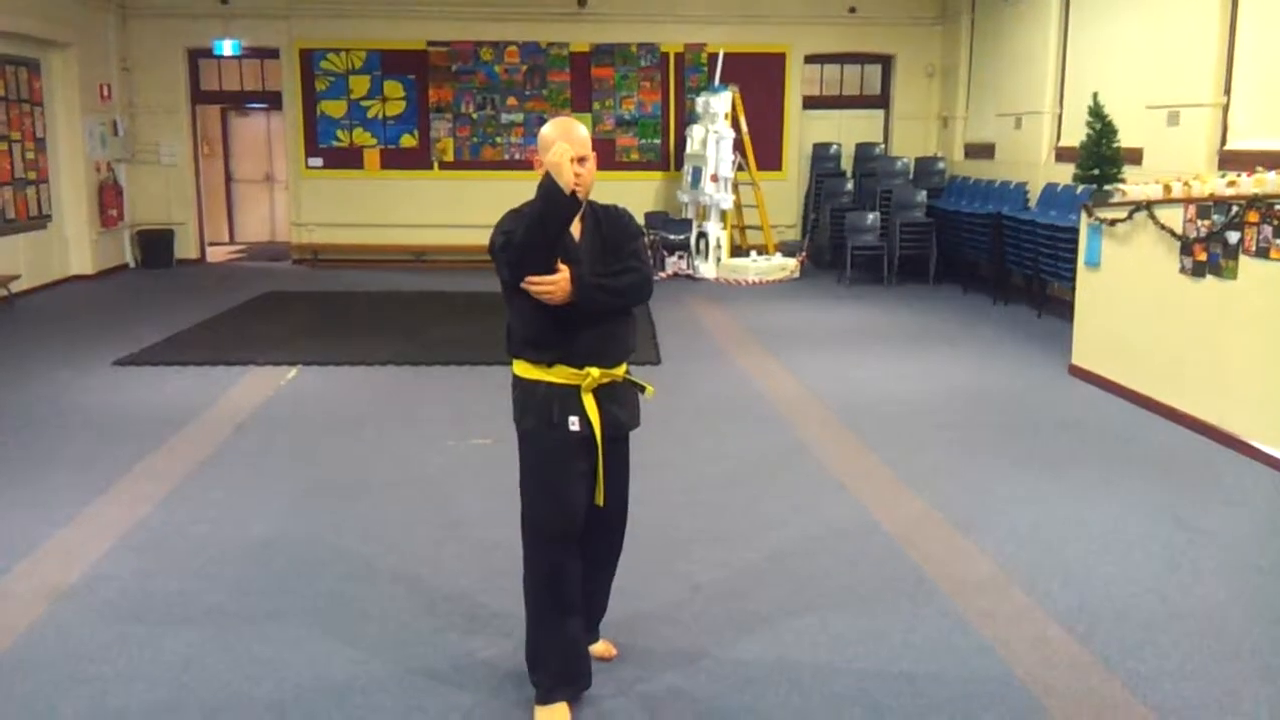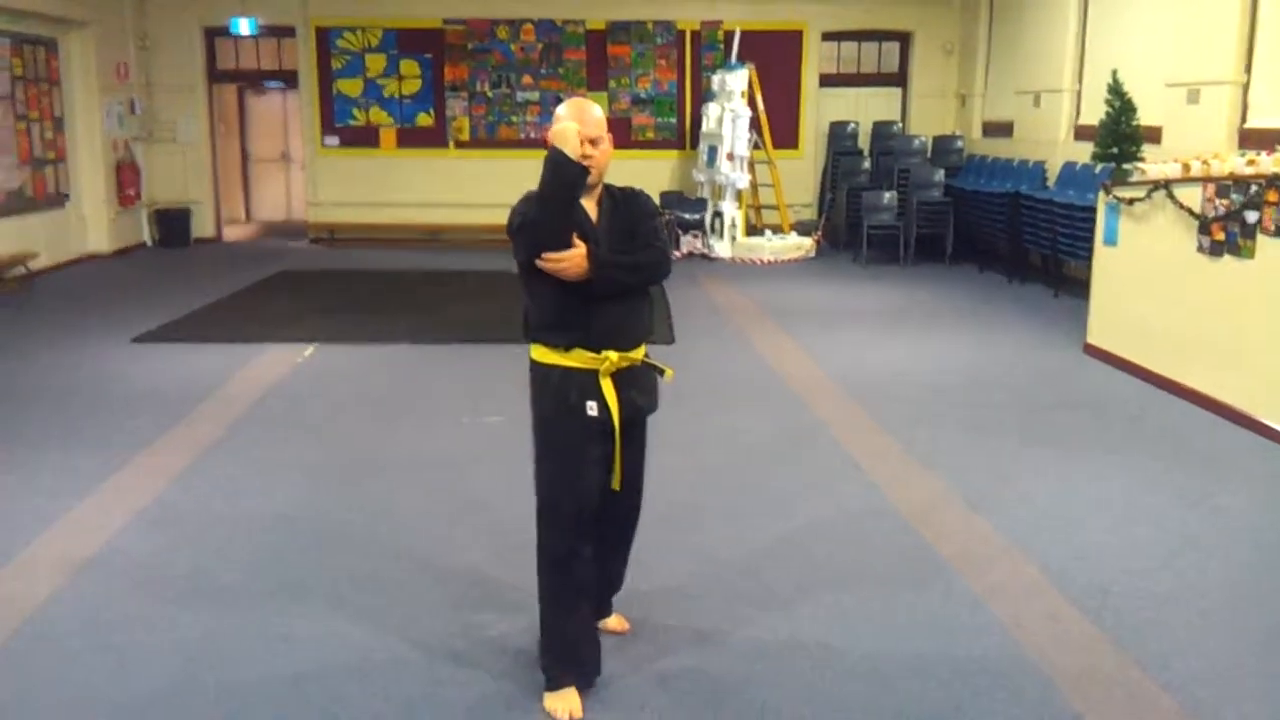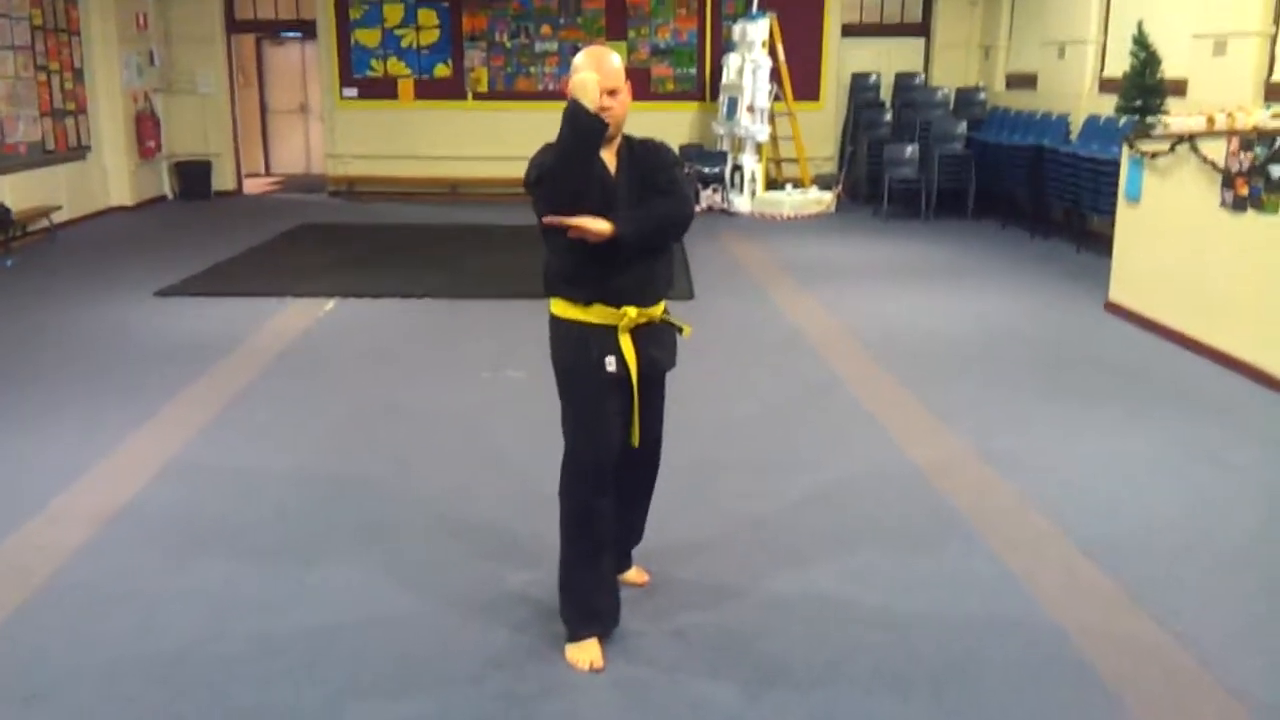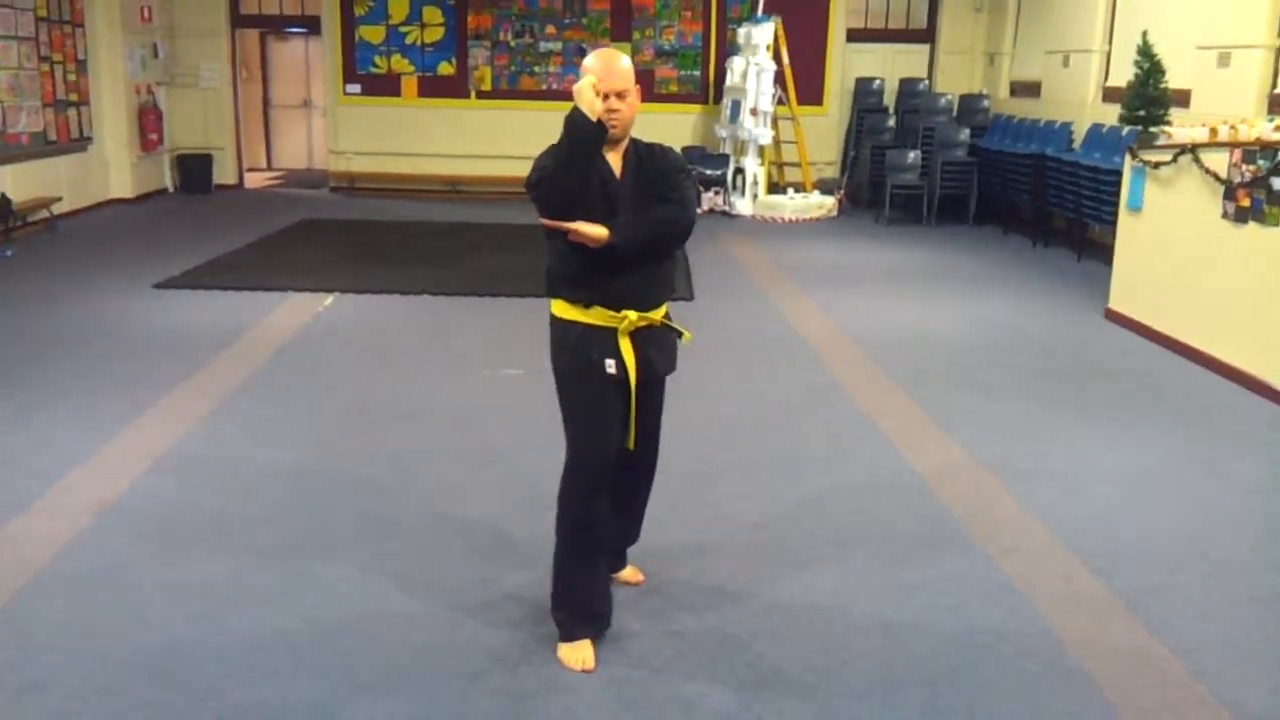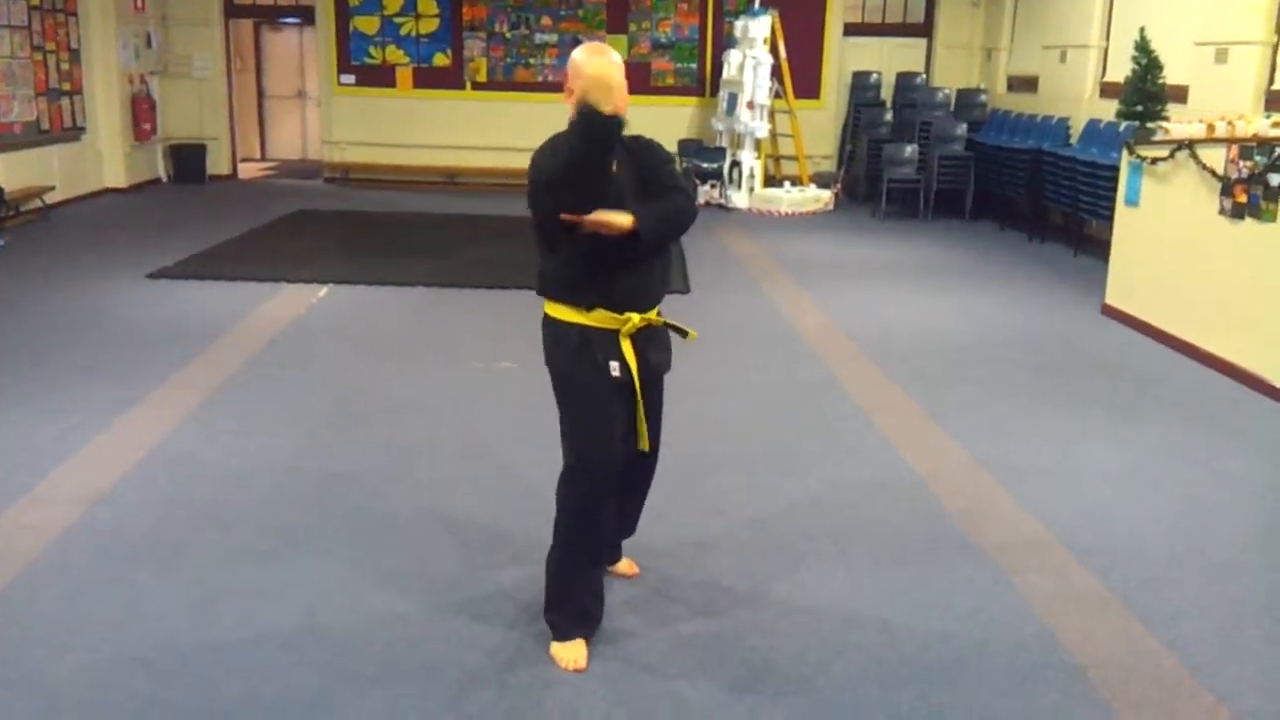
dt=0.7s
person 1, frame 1
left shoulder: (617, 223)
right shoulder: (520, 225)
left elbow: (640, 283)
right elbow: (528, 261)
left wrist: (577, 290)
right wrist: (555, 189)
left hip: (608, 394)
right hip: (547, 398)
left knee: (603, 522)
right knee: (552, 532)
left ankle: (583, 628)
person 1, frame 2
left shoulder: (634, 205)
right shoulder: (535, 209)
left elbow: (656, 262)
right elbow: (546, 240)
left wrist: (594, 265)
right wrist: (561, 160)
left hip: (626, 377)
right hip: (564, 382)
left knee: (618, 504)
right knee: (565, 516)
left ankle: (595, 602)
right ankle: (565, 667)
person 1, frame 3
left shoulder: (654, 157)
right shoulder: (555, 159)
left elbow: (677, 213)
right elbow: (561, 195)
left wrist: (612, 230)
right wrist: (581, 115)
left hip: (645, 332)
right hip: (583, 335)
left knee: (638, 455)
right knee: (590, 464)
left ankle: (616, 555)
right ankle: (585, 618)
person 1, frame 4
left shoulder: (662, 164)
right shoulder: (562, 160)
left elbow: (678, 221)
right elbow: (555, 198)
left wrist: (610, 235)
right wrist: (583, 122)
left hip: (646, 334)
right hip: (584, 335)
left knee: (635, 456)
right knee: (590, 463)
left ankle: (610, 554)
right ankle: (578, 617)
person 1, frame 5
left shoulder: (647, 154)
right shoulder: (556, 156)
left elbow: (681, 206)
right elbow: (576, 197)
left wrist: (632, 221)
right wrist: (596, 116)
left hip: (641, 331)
right hip: (581, 336)
left knee: (638, 451)
right knee: (592, 462)
left ankle: (605, 547)
right ankle: (569, 616)
